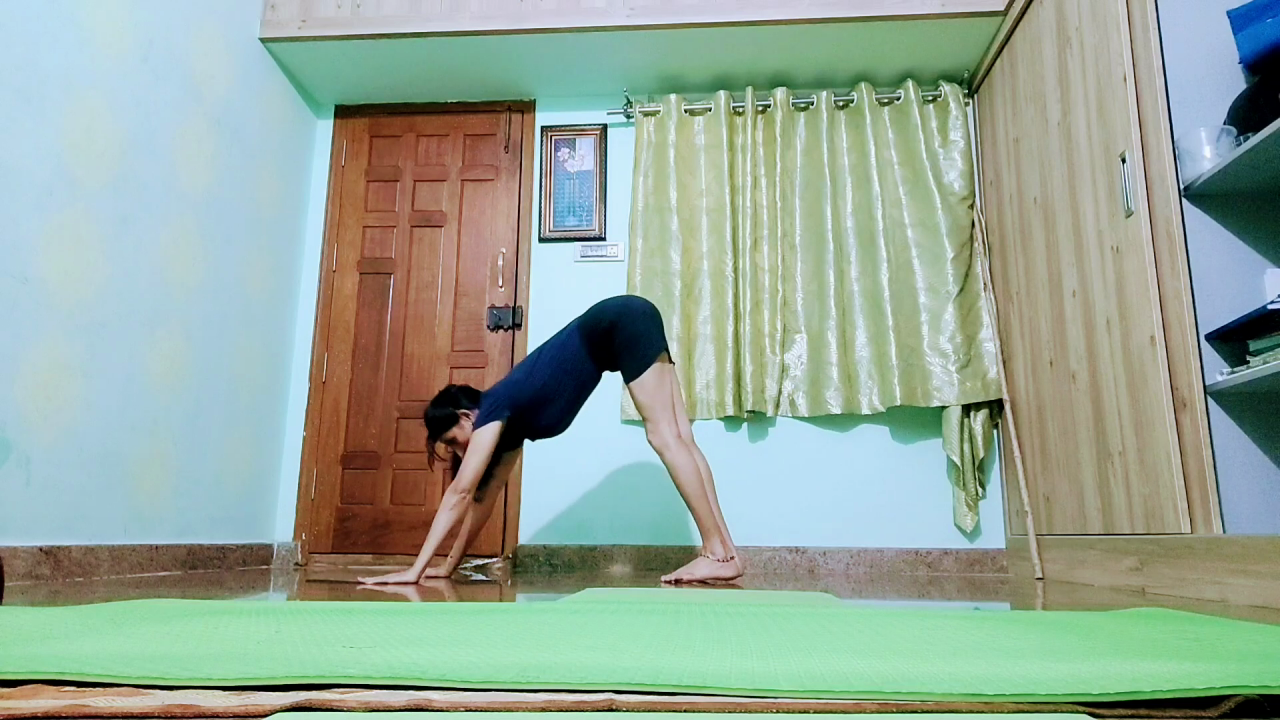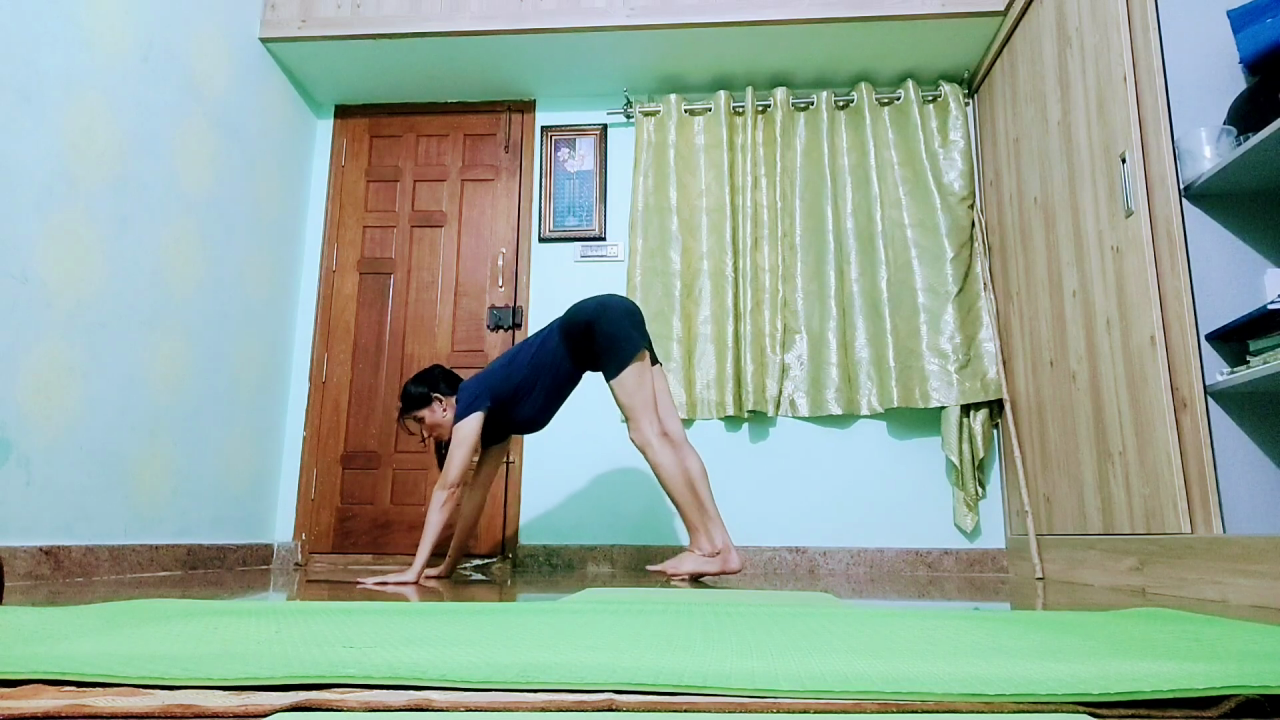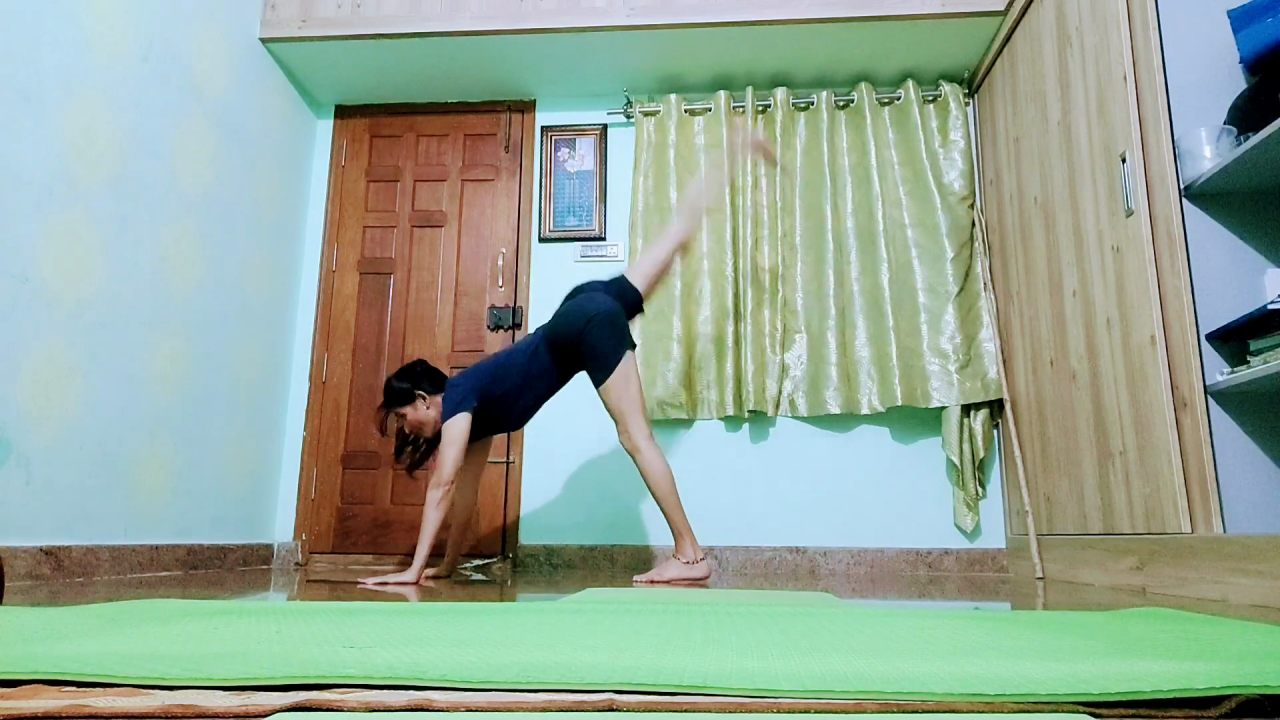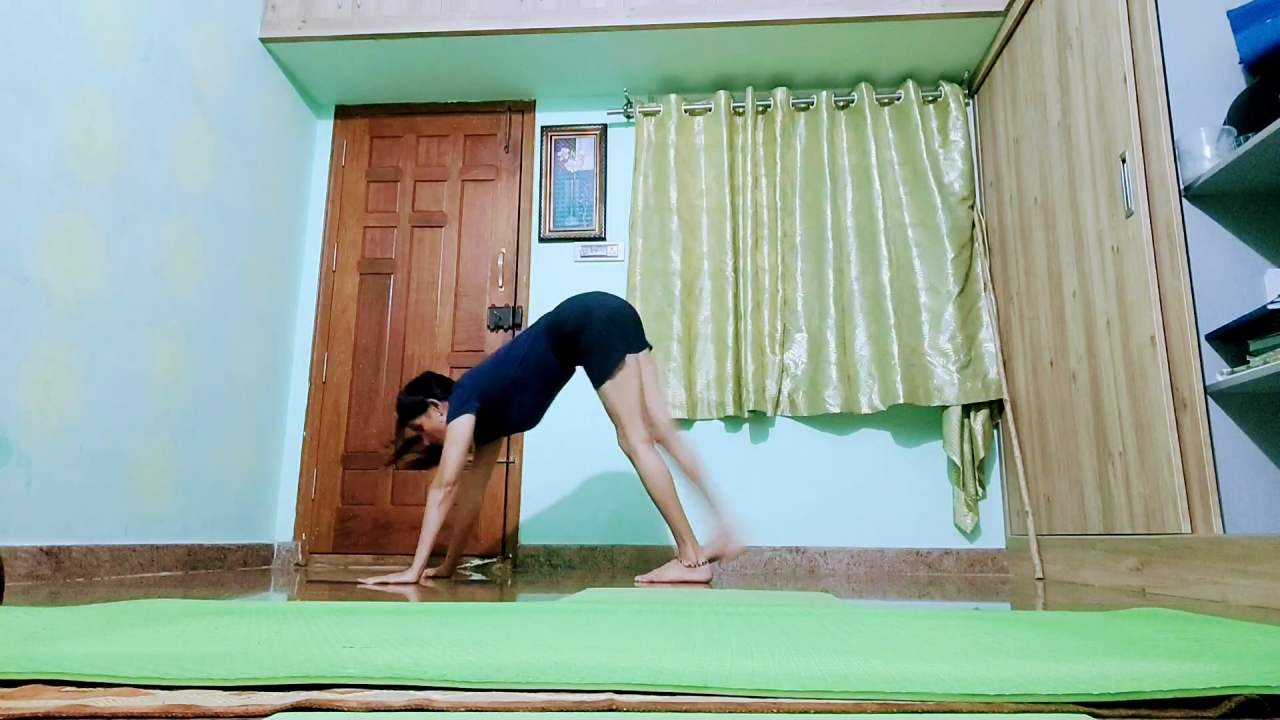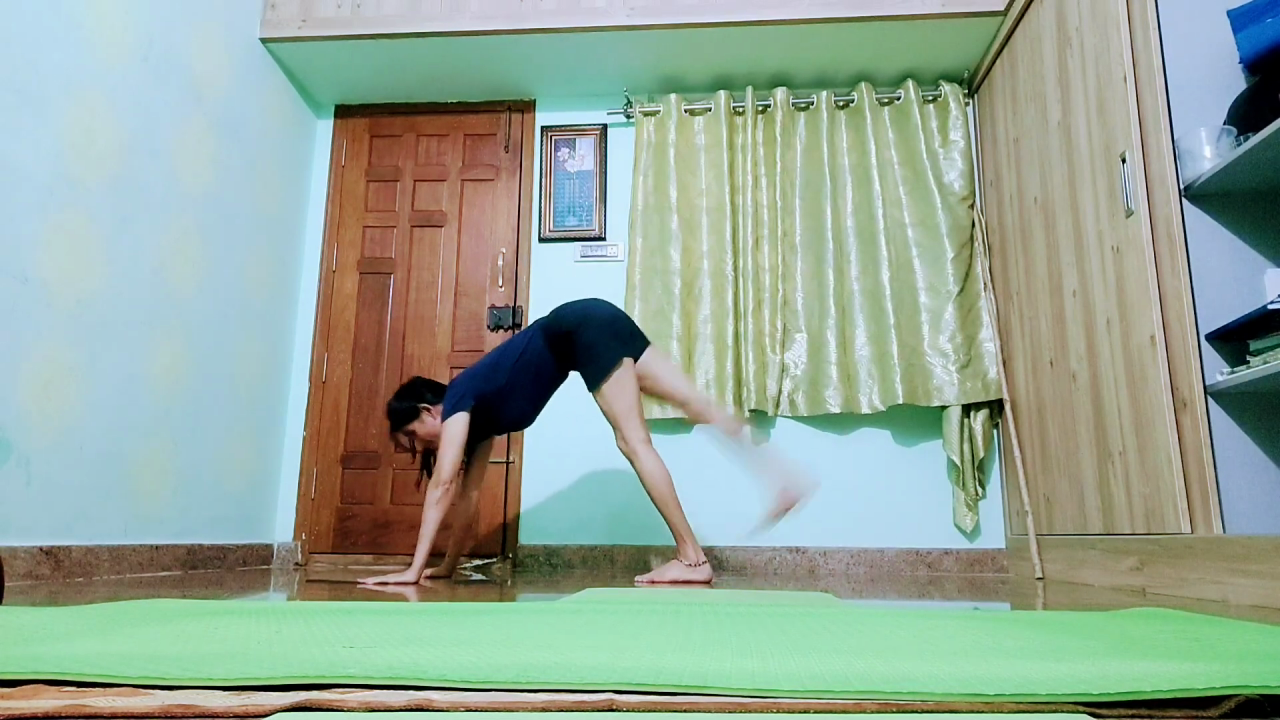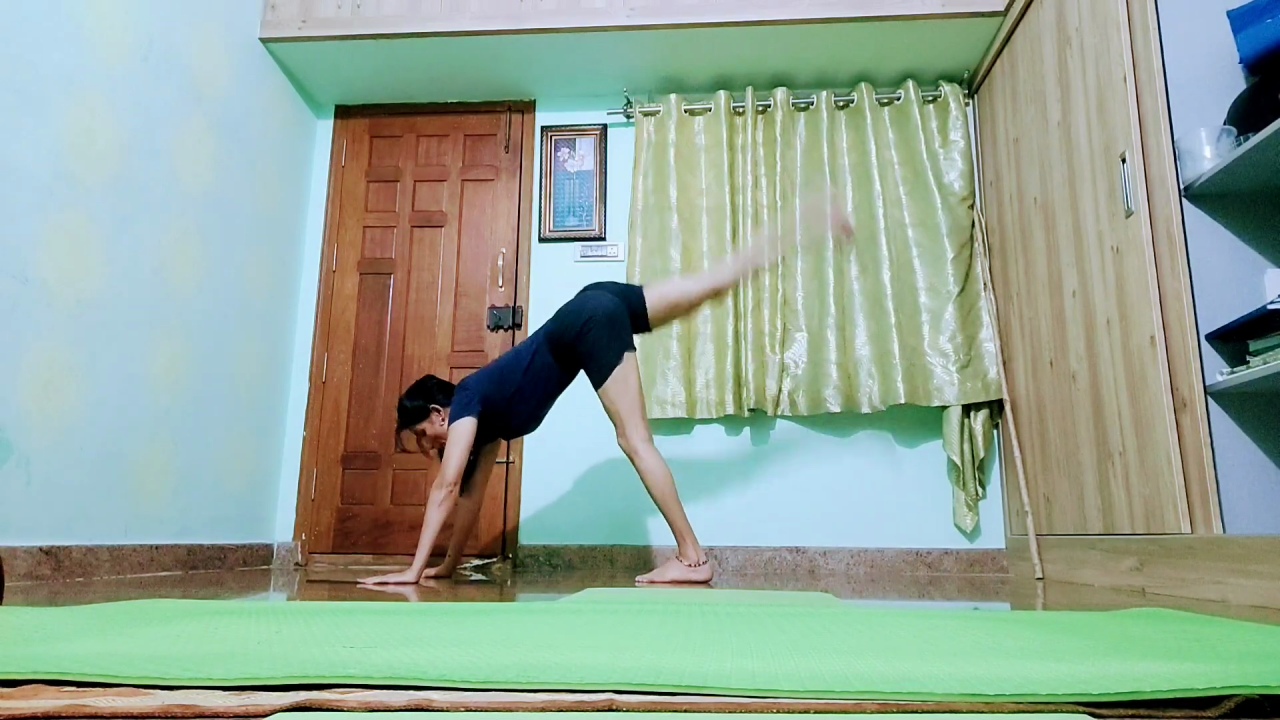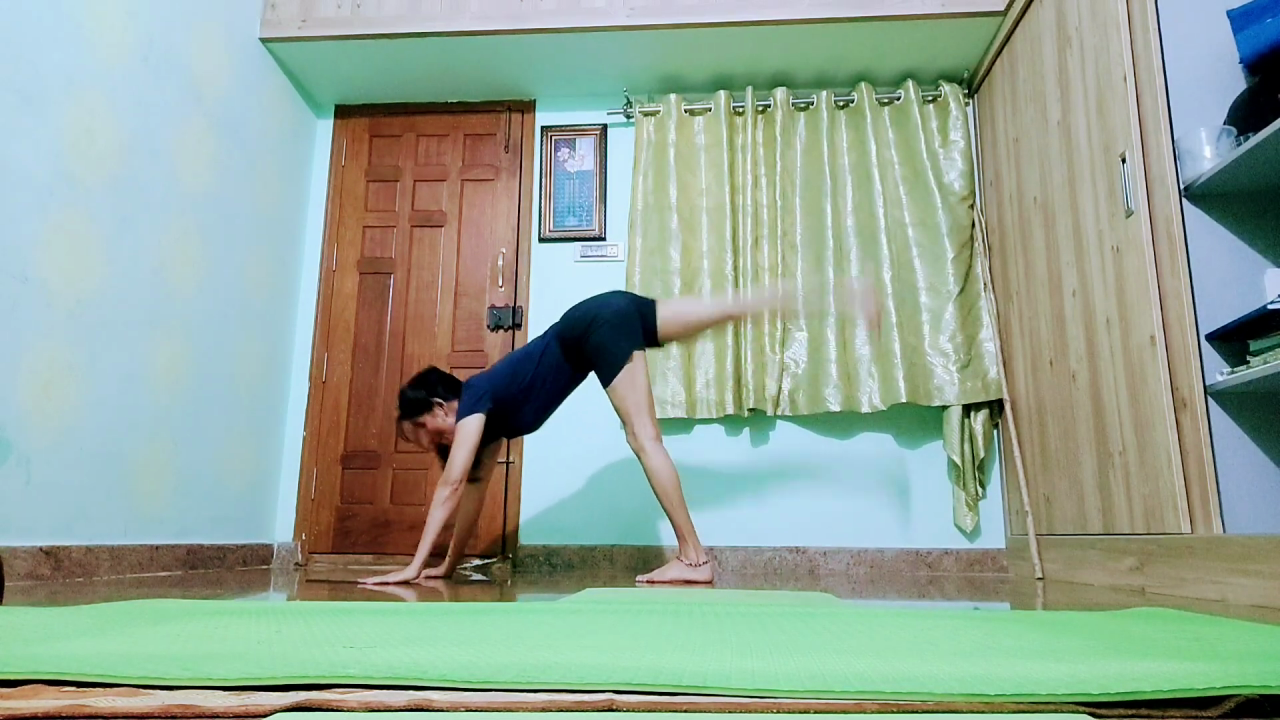
dt=0.7s
person 1, frame 1
left shoulder: (493, 410)
right shoulder: (510, 423)
left elbow: (460, 493)
right elbow: (484, 496)
left wrist: (416, 570)
right wrist: (449, 565)
left hip: (622, 324)
right hip: (621, 329)
left knee: (665, 437)
right knee: (680, 437)
left ankle: (717, 554)
right ankle: (725, 552)
person 1, frame 2
left shoulder: (471, 399)
right shoulder: (493, 415)
left elbow: (449, 487)
right elbow: (475, 489)
left wrist: (416, 569)
right wrist: (448, 564)
left hip: (604, 321)
right hip: (604, 329)
left knee: (648, 435)
right knee: (670, 434)
left ankle: (705, 546)
right ankle: (721, 547)
person 1, frame 3
left shoulder: (457, 401)
right shoulder: (472, 418)
left elbow: (442, 486)
right elbow: (467, 488)
left wrist: (415, 569)
right wrist: (448, 565)
left hip: (589, 326)
right hip: (591, 311)
left knee: (636, 440)
right knee: (676, 233)
left ankle: (689, 556)
person 1, frame 4
left shoulder: (463, 402)
right shoulder: (488, 413)
left elbow: (445, 487)
right elbow: (472, 490)
left wrist: (416, 569)
right wrist: (448, 565)
left hip: (591, 322)
right hip: (604, 316)
left knee: (636, 441)
right knee: (661, 432)
left ankle: (692, 556)
right ankle: (723, 531)
person 1, frame 5
left shoulder: (455, 402)
right shoulder: (480, 413)
left elbow: (442, 488)
right elbow: (469, 490)
left wrist: (415, 570)
right wrist: (447, 565)
left hip: (583, 328)
right hip: (590, 327)
left knee: (634, 442)
right knee: (694, 403)
left ankle: (691, 558)
right ankle: (780, 477)
person 1, frame 6
left shoulder: (466, 407)
right shoulder: (485, 405)
left elbow: (445, 488)
right elbow: (472, 491)
left wrist: (416, 568)
right wrist: (449, 562)
left hip: (593, 323)
right hip: (599, 309)
left knee: (635, 443)
right knee: (726, 275)
left ankle: (691, 558)
person 1, frame 7
left shoulder: (474, 401)
right shoulder: (489, 411)
left elbow: (451, 485)
right elbow: (474, 483)
left wrist: (414, 567)
right wrist: (447, 564)
left hip: (600, 326)
right hip: (607, 317)
left knee: (643, 437)
right knee: (731, 307)
left ankle: (693, 556)
right ankle: (846, 299)
